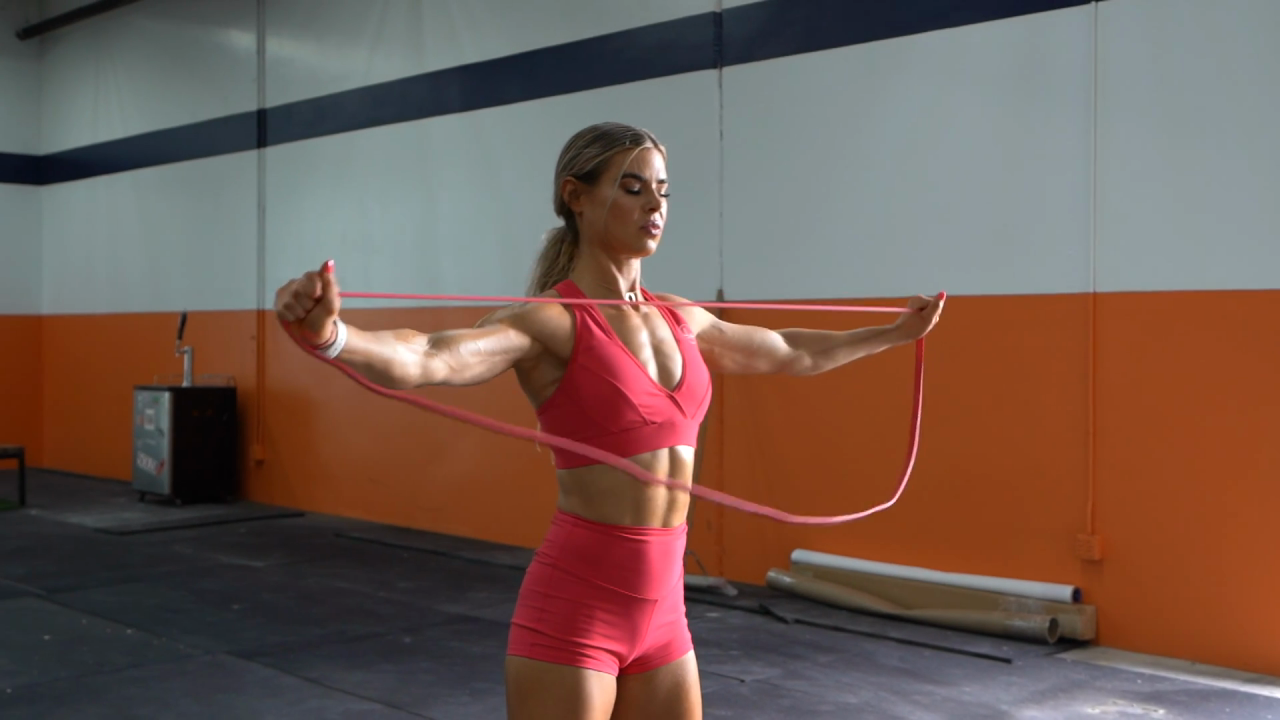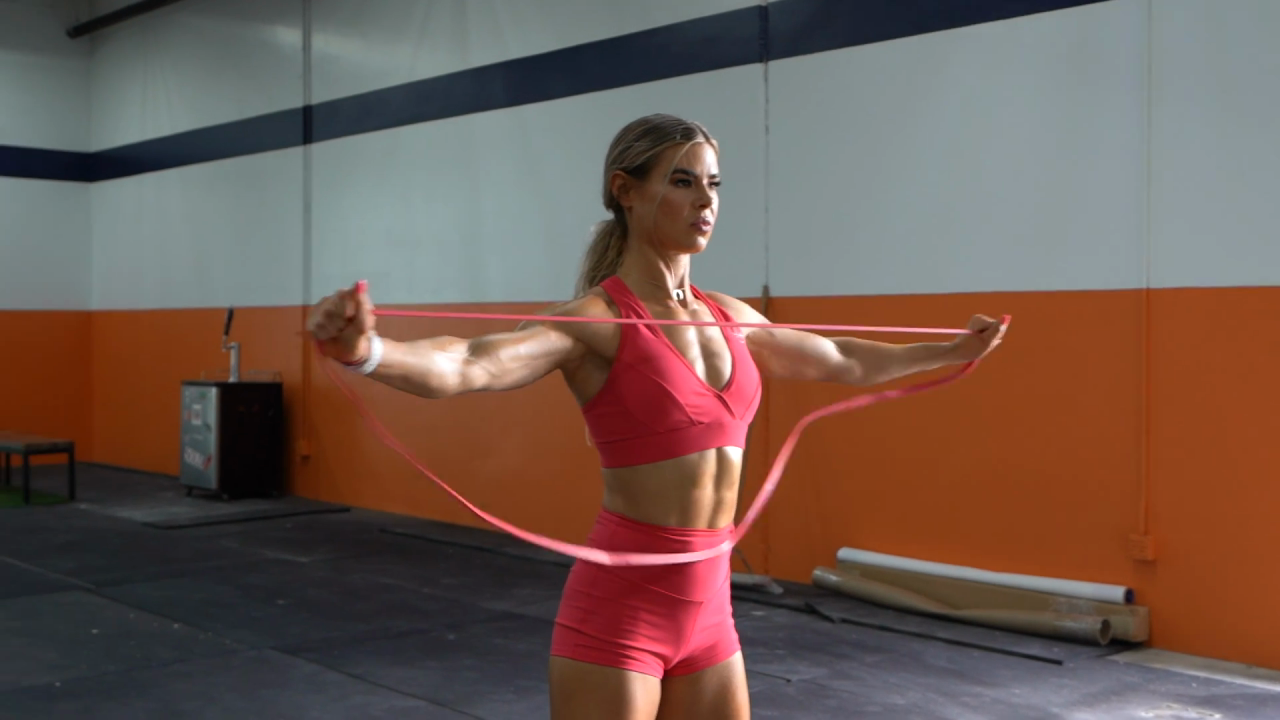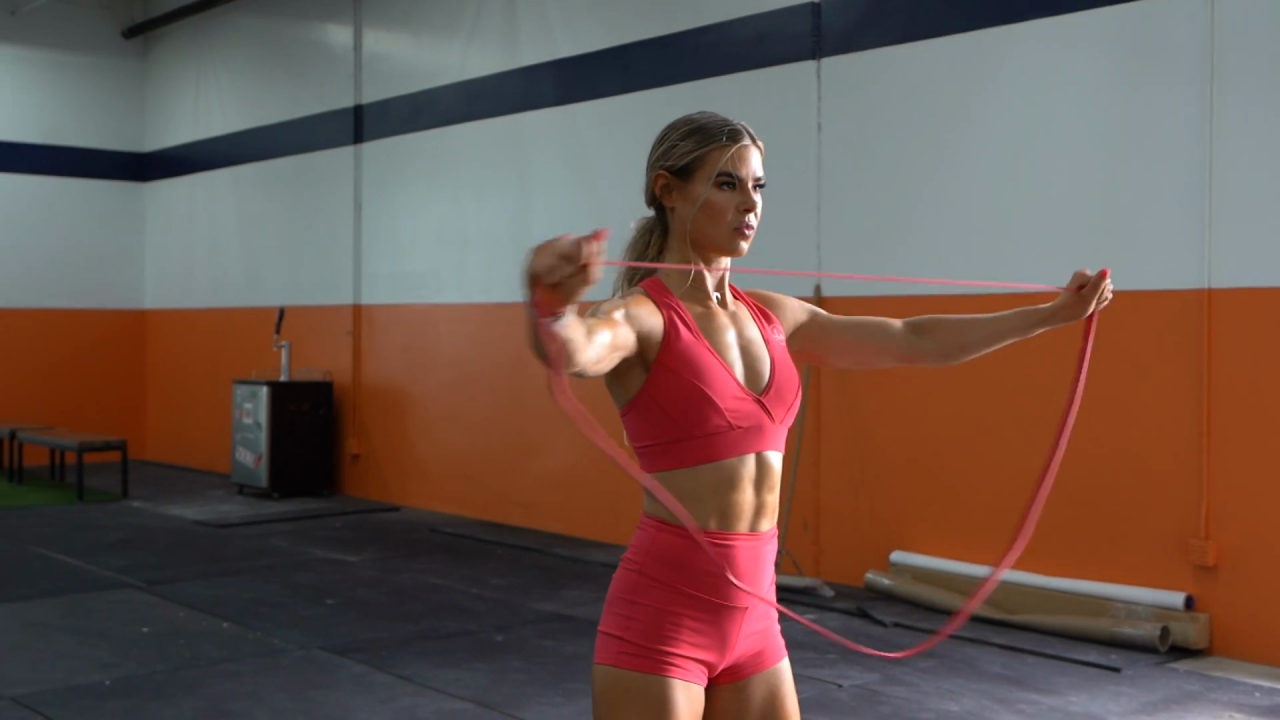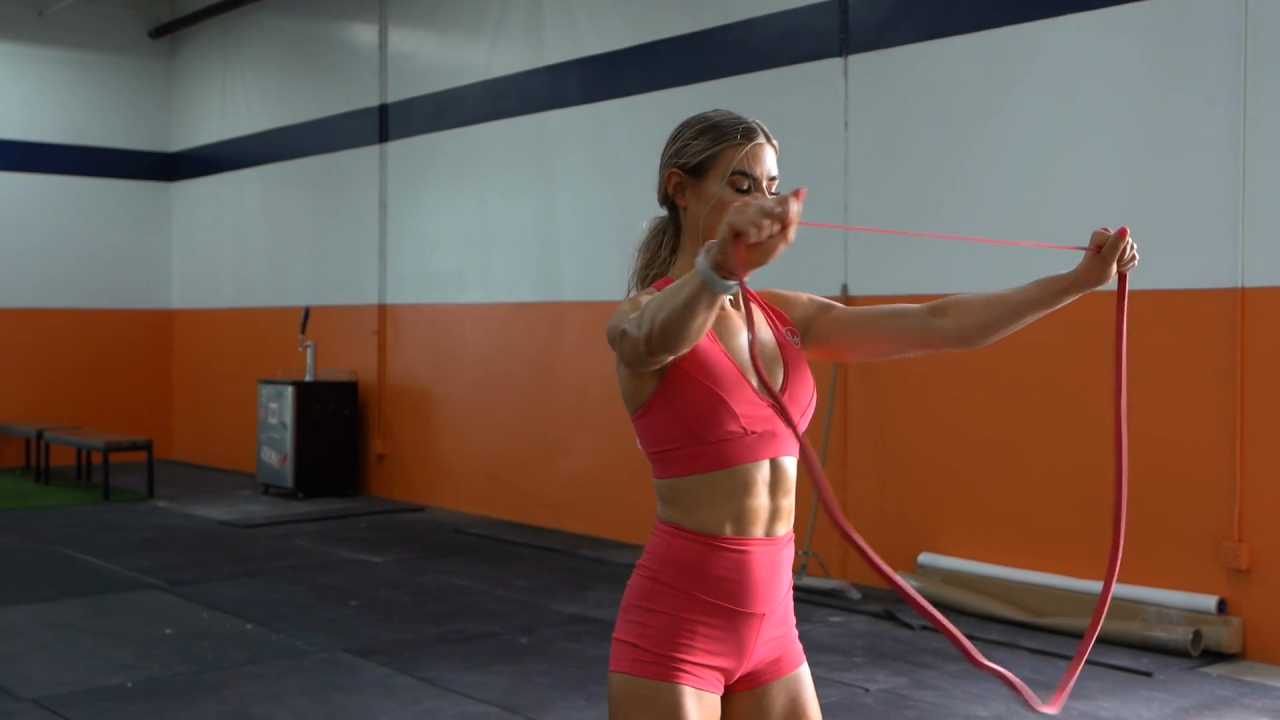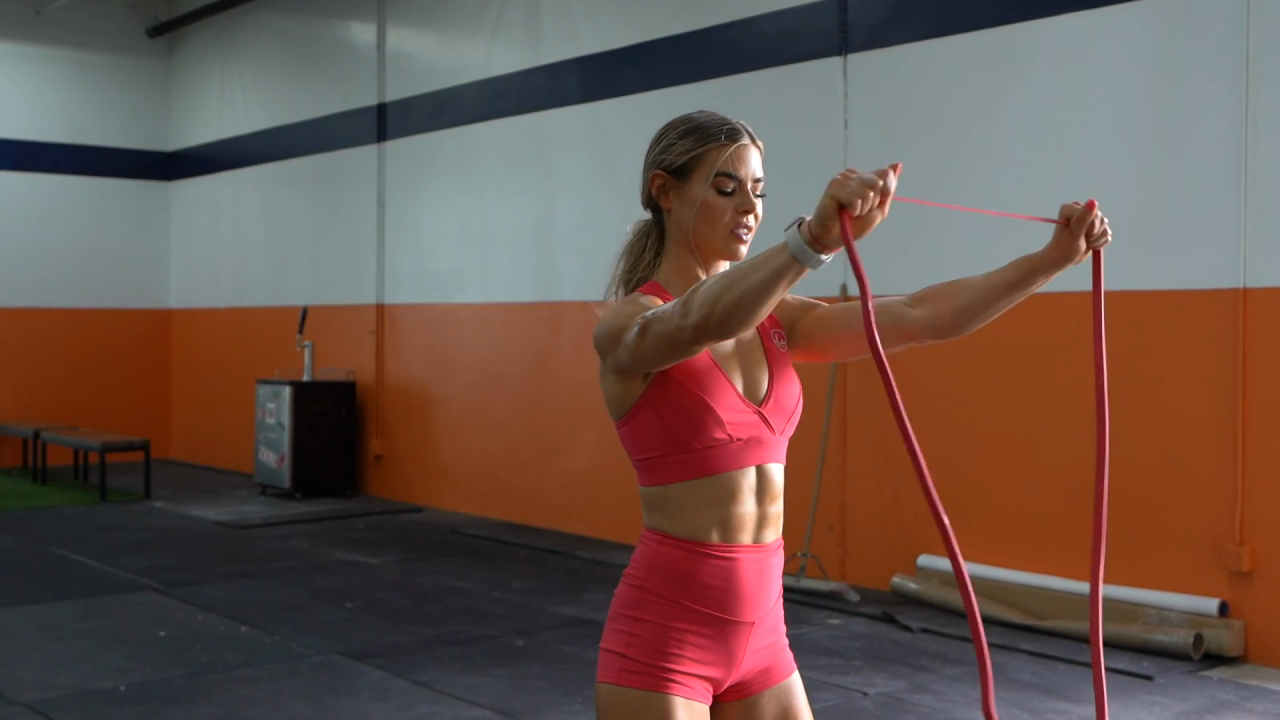
dt=0.3s
person 1, frame 1
left shoulder: (676, 317)
right shoulder: (549, 321)
left elbow: (788, 352)
right elbow: (426, 361)
left wrist: (896, 335)
right wrist: (328, 336)
left hip: (660, 609)
right hip: (571, 611)
person 1, frame 2
left shoulder: (726, 316)
right shoulder: (592, 320)
left elbow: (839, 361)
right elbow: (466, 365)
left wrist: (954, 351)
right wrist: (364, 351)
left hip: (705, 609)
right hip: (615, 612)
person 1, frame 3
left shoulder: (769, 317)
right shoulder: (633, 317)
left elbow: (914, 342)
right elbow: (569, 350)
left wrist: (1056, 312)
right wrist: (550, 304)
left hip: (747, 620)
right hip: (654, 622)
person 1, frame 4
left shoulder: (786, 317)
right shoulder: (643, 319)
left elbow: (938, 326)
right elbow: (662, 337)
left wrist: (1080, 280)
right wrist: (719, 260)
left hip: (769, 626)
right hip: (673, 630)
person 1, frame 5
left shoulder: (774, 321)
right shoulder: (626, 326)
left elbow: (921, 316)
right elbow: (706, 321)
left wrist: (1052, 257)
right wrist: (816, 236)
left hip: (758, 633)
right hip: (661, 638)
